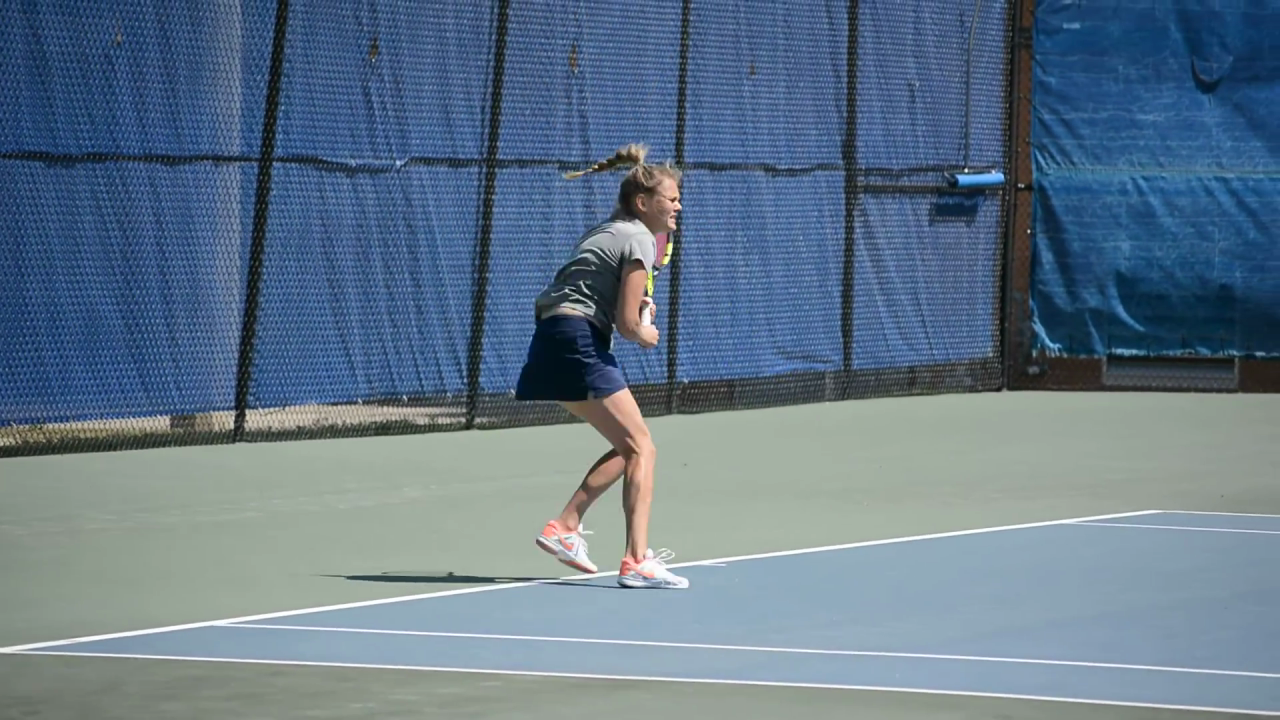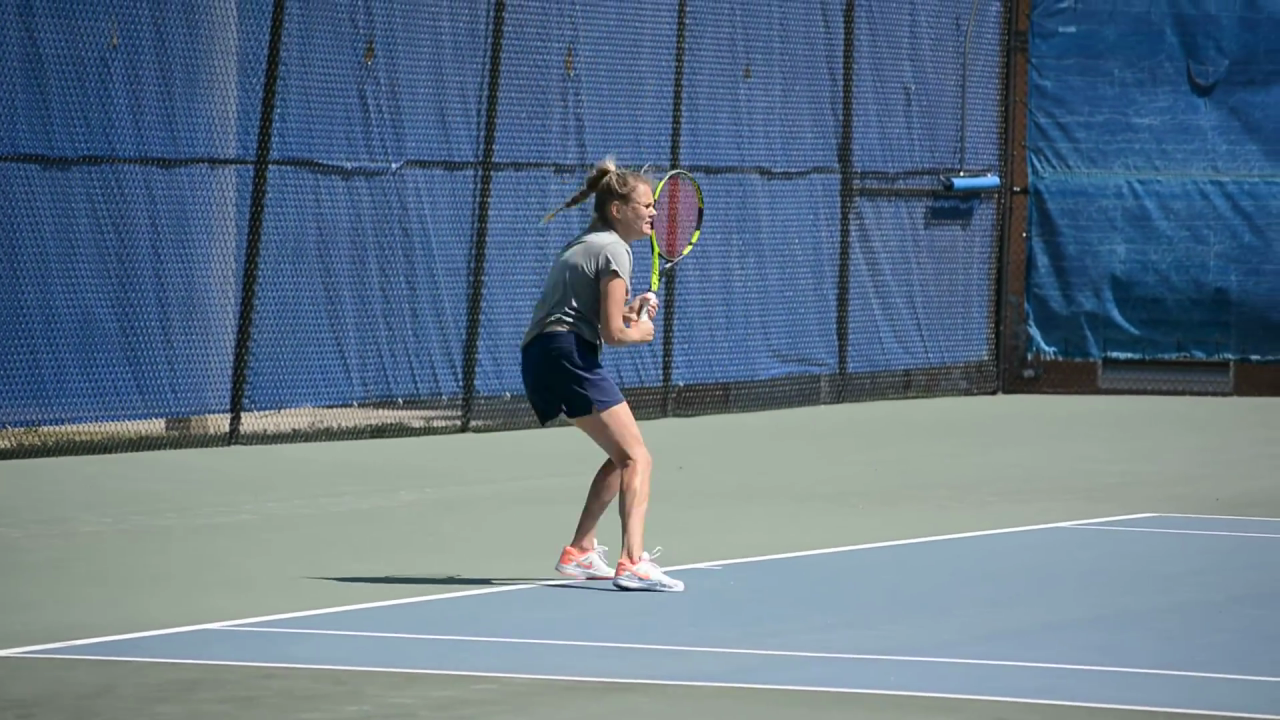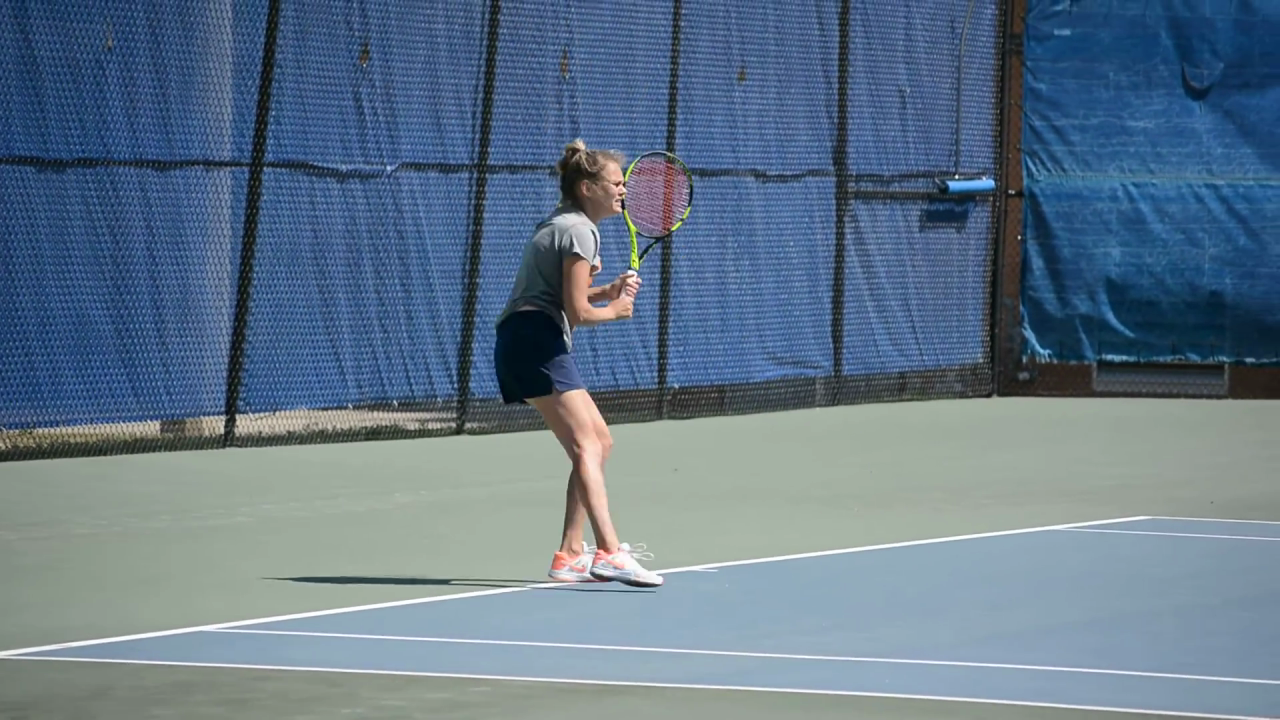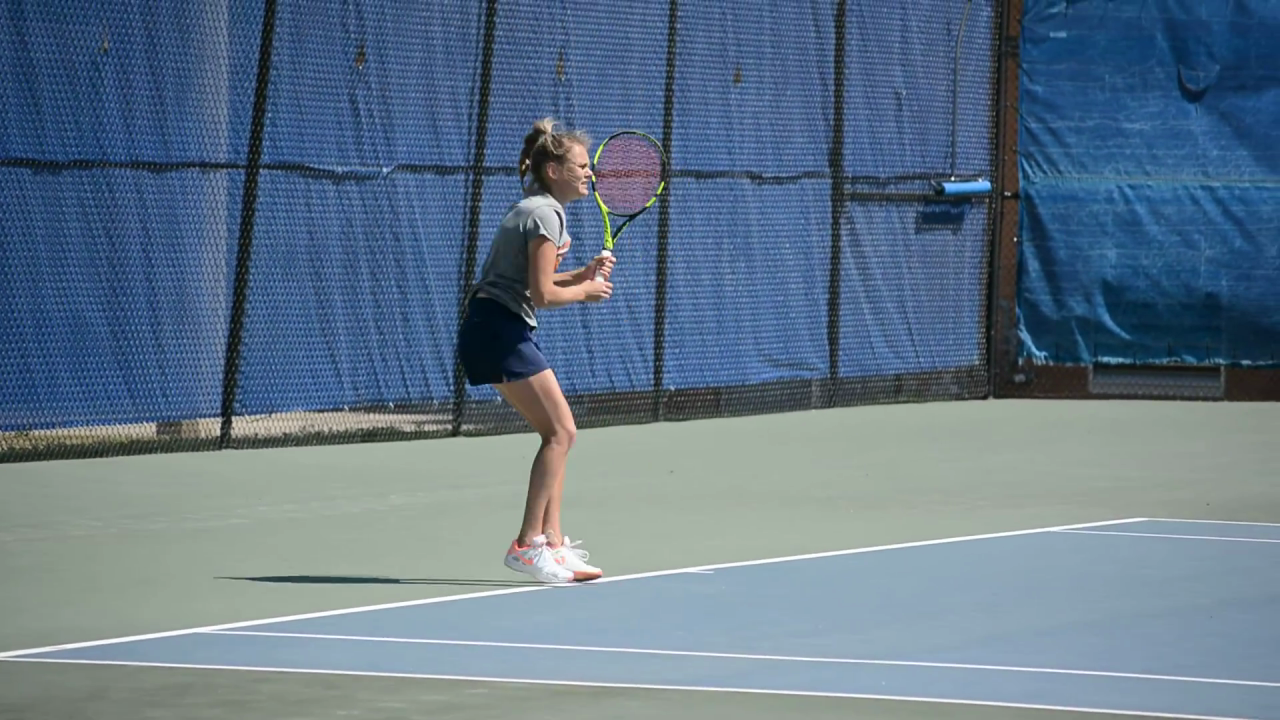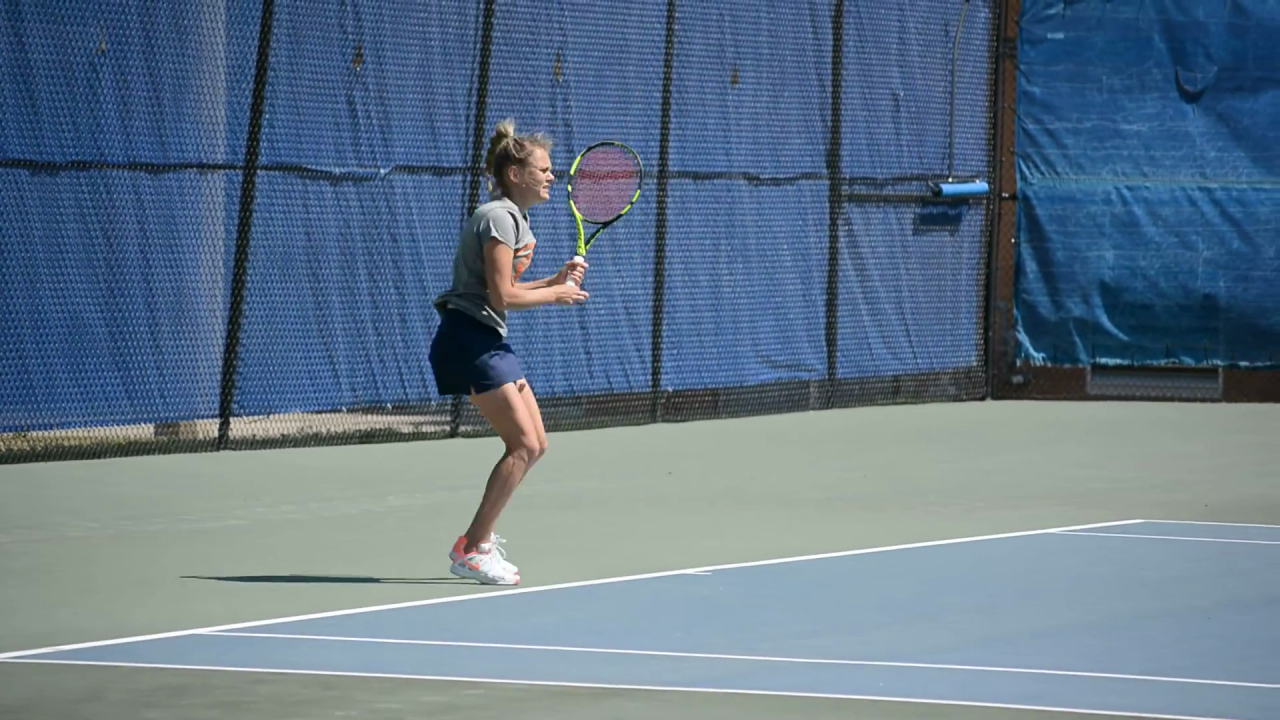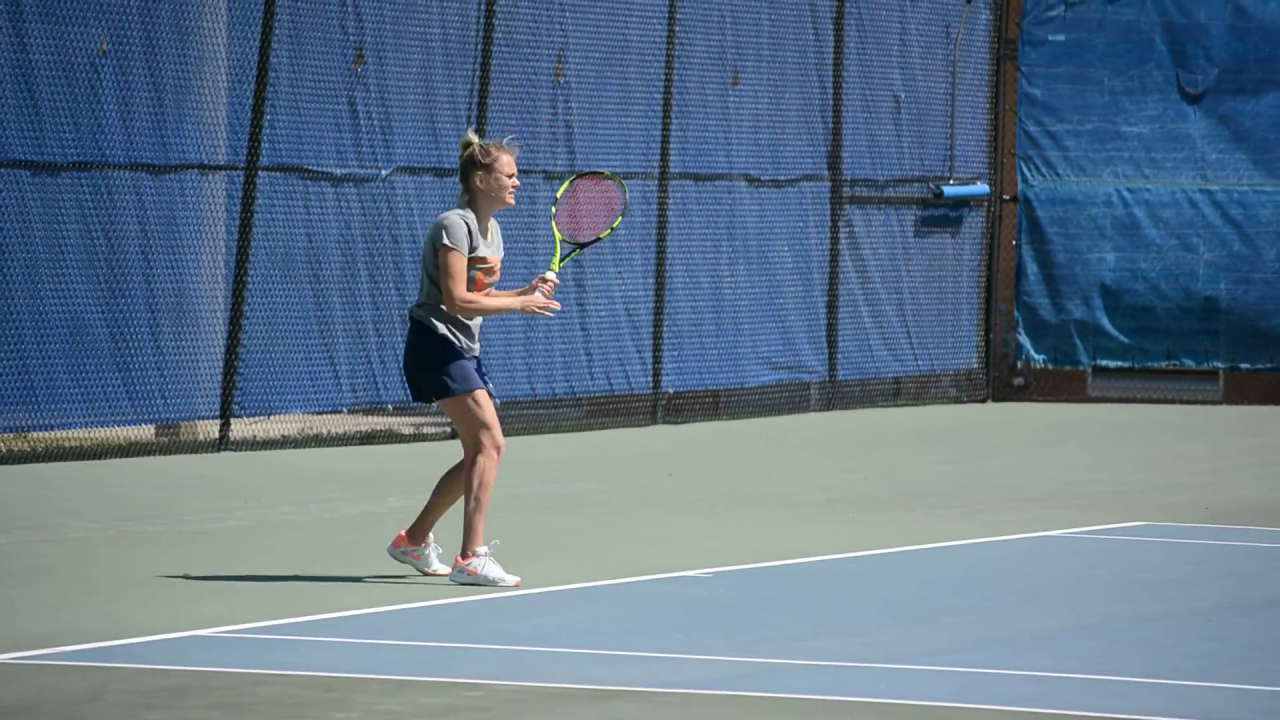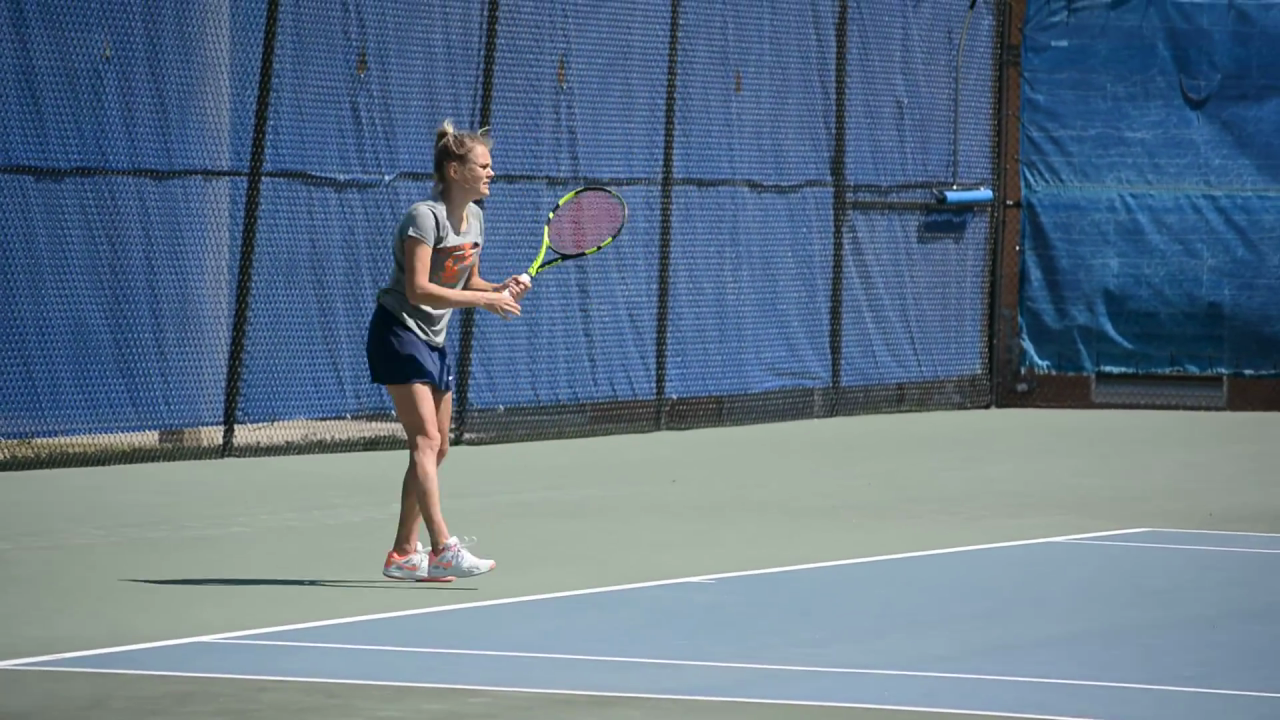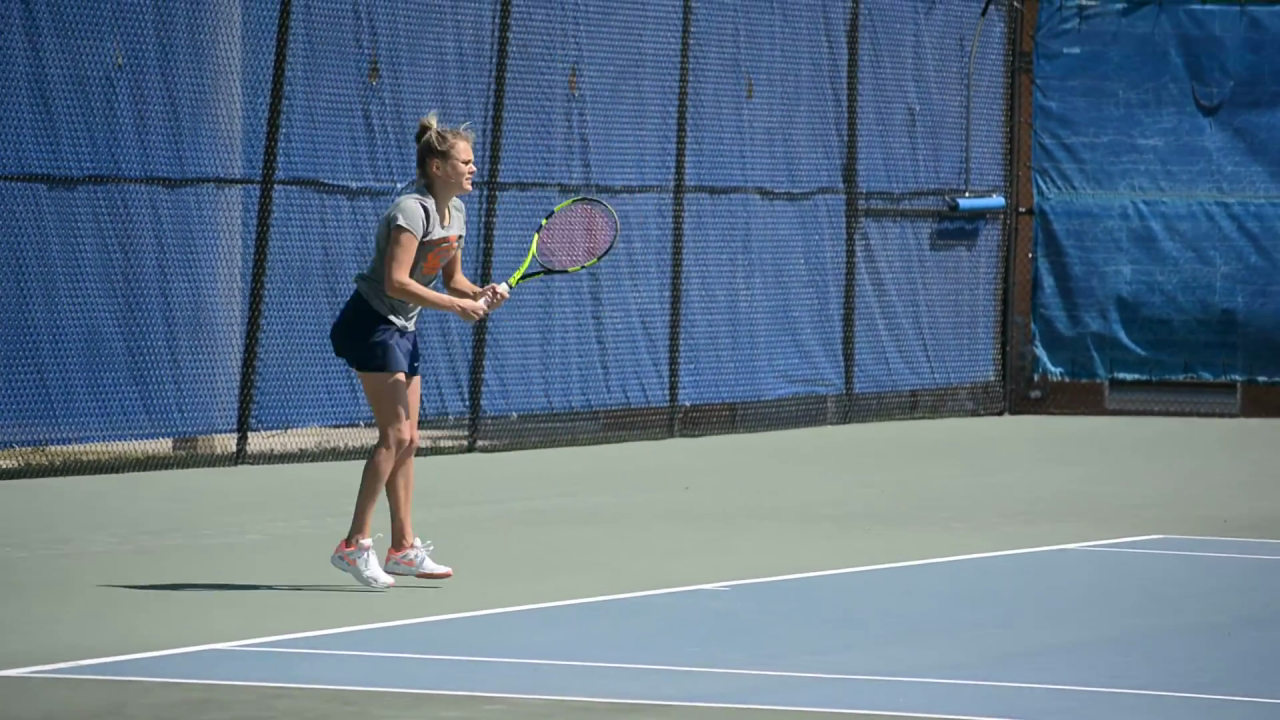
dt=0.1s
person 1, frame 1
left shoulder: (605, 236)
right shoulder: (640, 240)
right elbow: (629, 326)
left wrist: (631, 313)
right wrist: (647, 335)
left hip: (554, 346)
right hip: (576, 346)
left knee: (627, 449)
right knee: (642, 449)
left ankle: (562, 527)
right ankle: (638, 559)
person 1, frame 2
left shoulder: (582, 245)
right shoulder: (614, 250)
right elbow: (615, 333)
left wrist: (629, 311)
right wrist: (642, 331)
left hip: (543, 358)
right hip: (569, 358)
left knee: (624, 456)
right knee: (637, 458)
left ankle: (579, 549)
right ankle: (633, 561)
person 1, frame 3
left shoulder: (559, 224)
right shoulder: (577, 231)
right elbow: (578, 313)
left wrist: (612, 291)
right wrist: (615, 311)
left hip: (527, 344)
right hip: (538, 343)
left knee: (592, 443)
right knee: (588, 447)
left ankle: (571, 552)
right ankle: (609, 552)
person 1, frame 4
left shoulder: (533, 209)
right shoulder: (544, 214)
right elbow: (543, 296)
left wrist: (584, 274)
right wrist: (586, 291)
left hip: (500, 330)
right hip: (501, 330)
left knee: (560, 431)
right knee: (561, 431)
left ankle: (544, 544)
right ankle: (529, 545)
person 1, frame 5
left shoulder: (515, 217)
right shoulder: (495, 217)
right elbow: (502, 297)
left wrist: (558, 280)
right wrist: (555, 294)
left hip: (490, 342)
right hip: (468, 338)
left knee: (533, 445)
right knee: (526, 443)
left ankle: (474, 544)
right ankle: (474, 549)
person 1, frame 6
left shoulder: (489, 227)
right shoulder: (453, 225)
left elbow: (480, 297)
right elbow: (457, 301)
left wrist: (529, 291)
right wrist: (522, 304)
left hip: (462, 350)
right hip: (437, 346)
left knee: (482, 453)
right knee: (489, 445)
left ankle: (414, 538)
right ankle: (471, 556)
person 1, frame 7
left shoulder: (472, 215)
right shoulder: (424, 216)
left elbow: (471, 285)
right elbow: (417, 289)
left wrist: (504, 291)
right wrist: (484, 301)
left hip: (430, 338)
right hip: (399, 333)
left knee: (434, 448)
right knee: (425, 441)
left ankle: (405, 553)
right ankle: (441, 547)
person 1, frame 8
left shoulder: (456, 210)
right shoulder: (409, 208)
left elbow: (453, 280)
right elbow: (397, 283)
left wrist: (482, 295)
right wrist: (456, 306)
left hip: (402, 328)
right hip: (373, 323)
left knee: (406, 442)
right knee: (397, 435)
left ankle: (403, 549)
right ankle: (355, 544)
